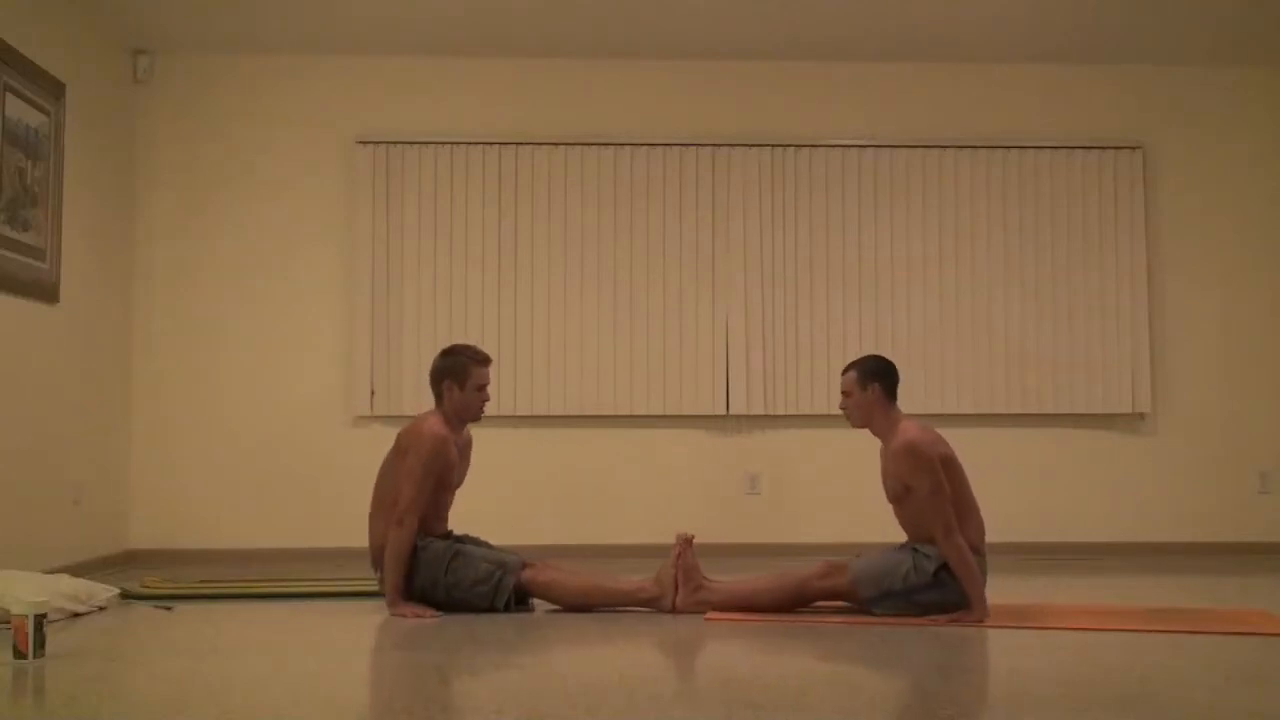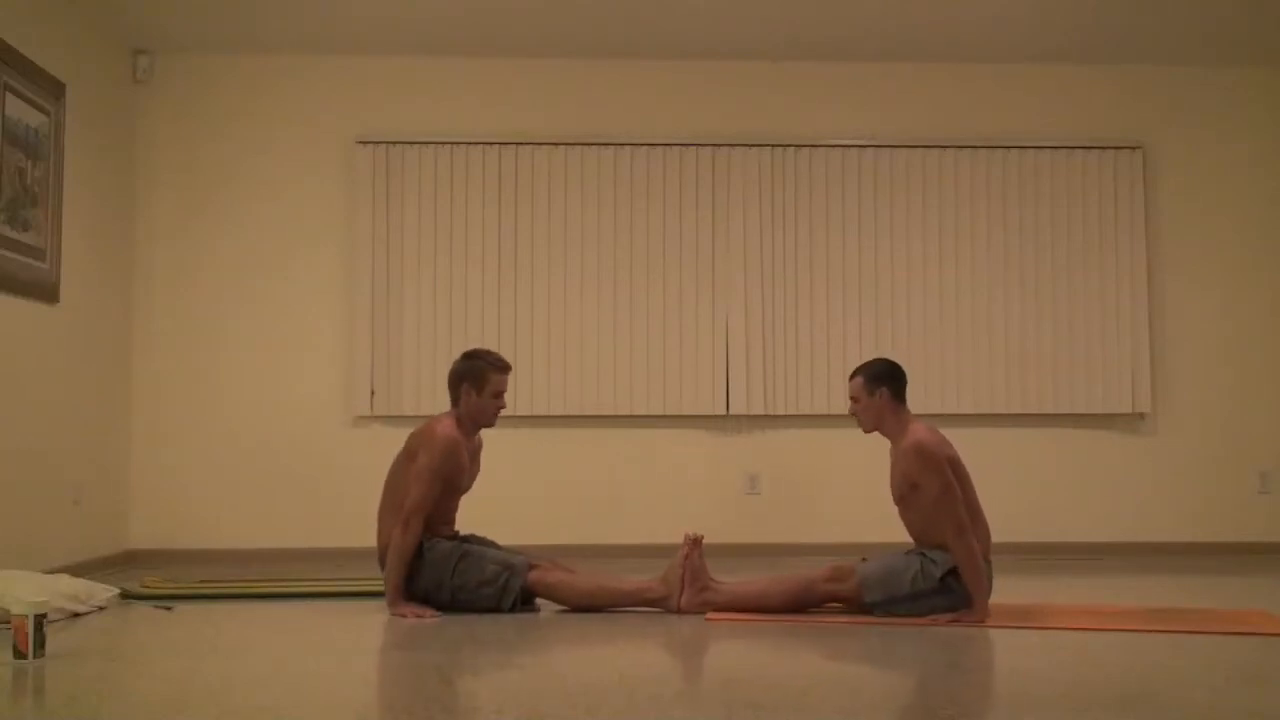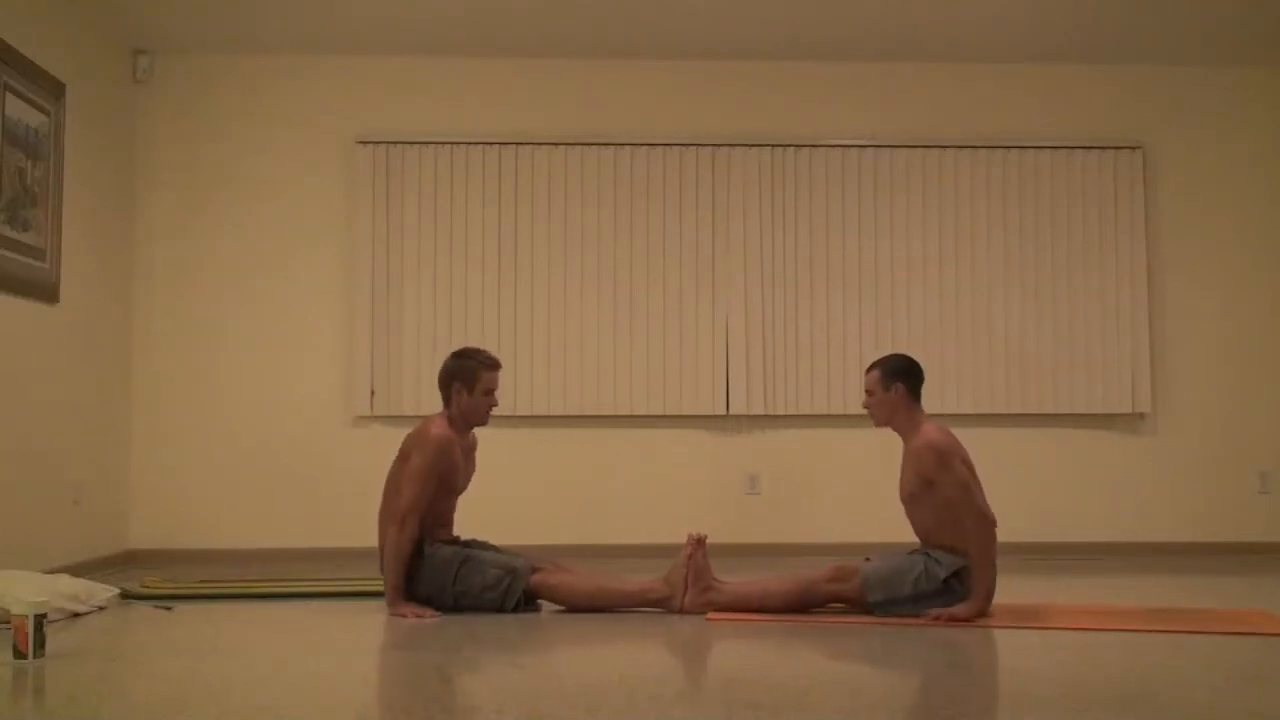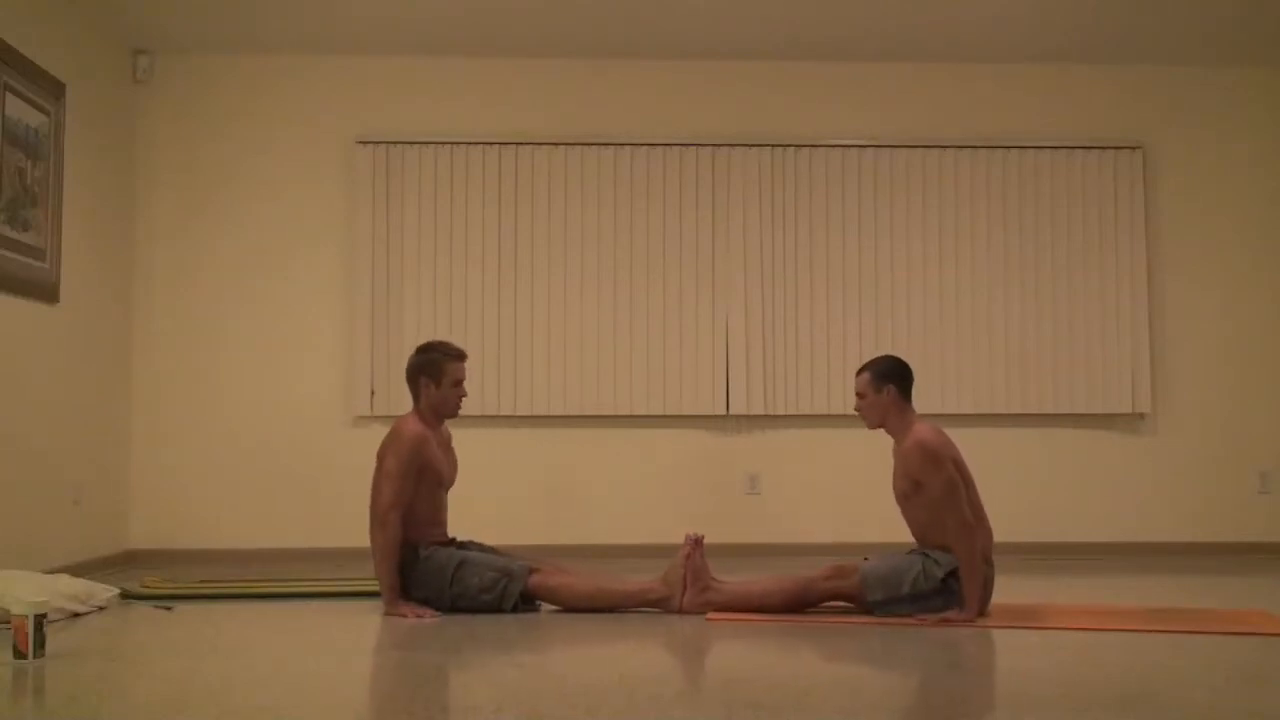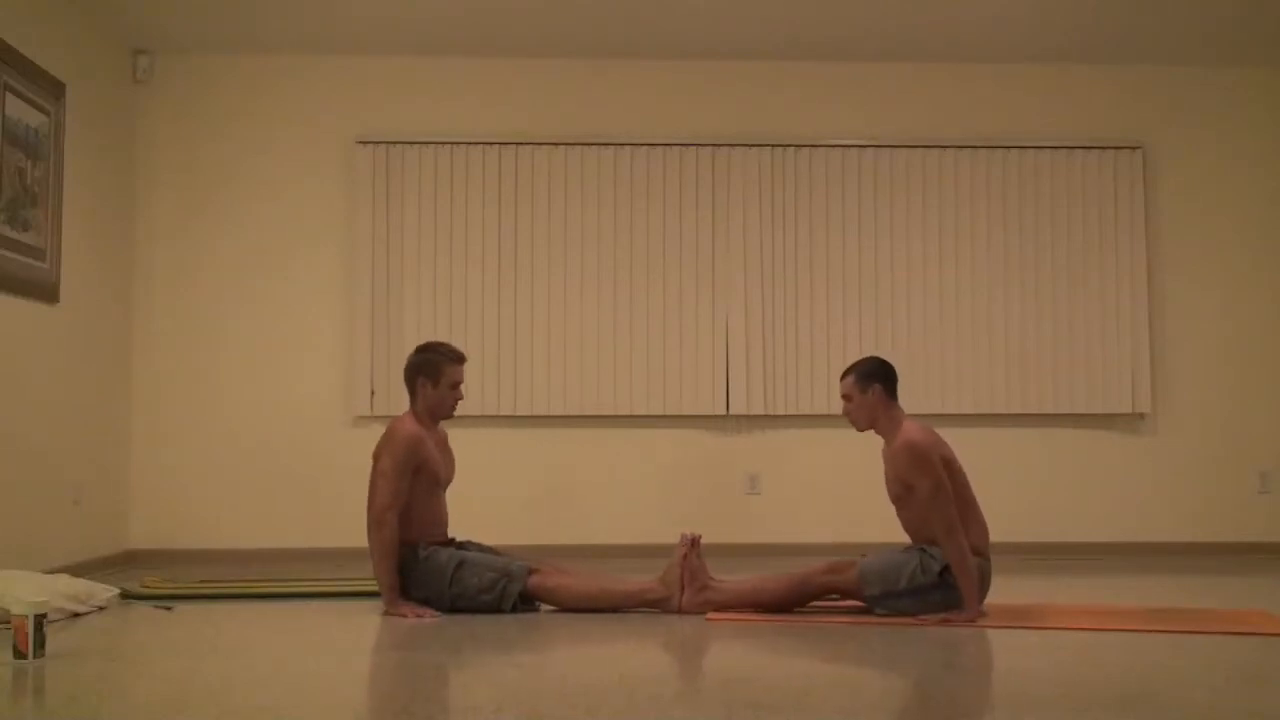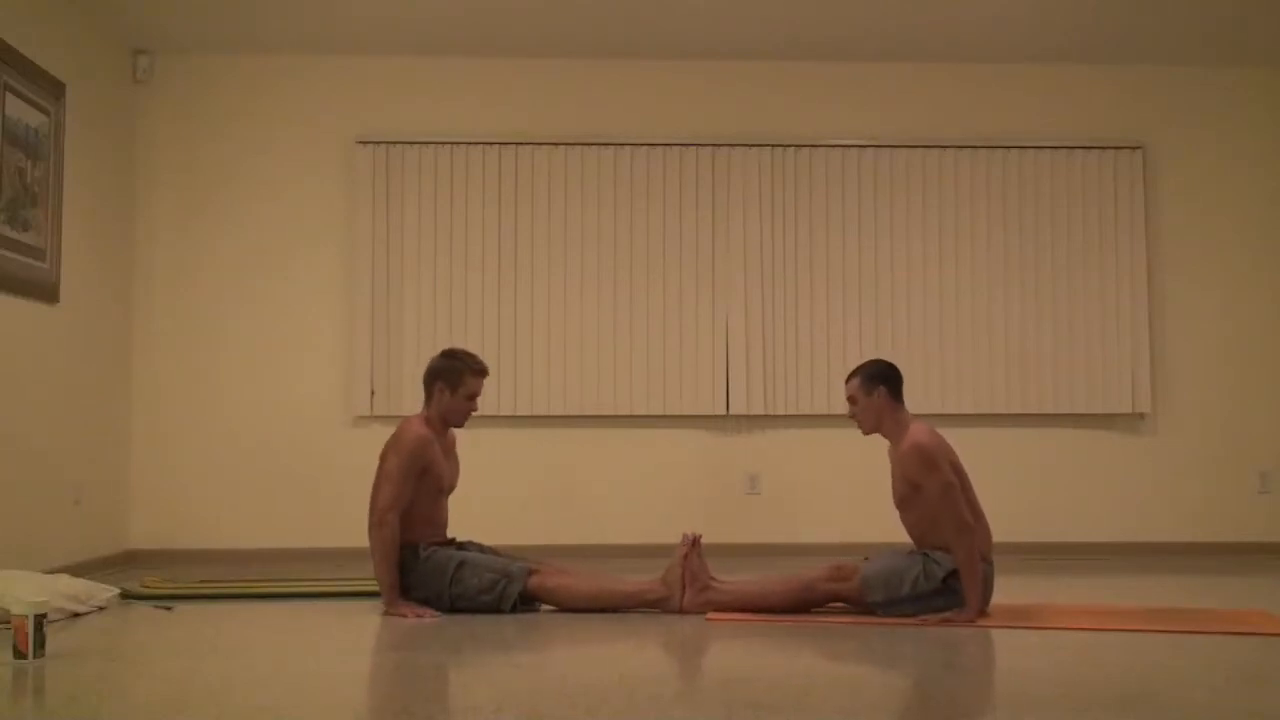
dt=0.4s
person 1, frame 1
left shoulder: (908, 446)
right shoulder: (893, 445)
left elbow: (947, 531)
left wrist: (977, 606)
left hip: (946, 572)
right hip: (933, 562)
left knee: (826, 579)
right knee: (828, 575)
left ankle: (704, 596)
right ankle: (709, 592)
person 1, frame 2
left shoulder: (917, 446)
right shoulder: (904, 444)
left elbow: (958, 530)
left wrist: (978, 606)
left hip: (952, 576)
right hip: (938, 566)
left knee: (833, 581)
right knee: (834, 577)
left ankle: (711, 596)
right ankle: (716, 591)
person 1, frame 3
left shoulder: (929, 446)
right shoulder: (918, 443)
left elbow: (983, 521)
left wrist: (976, 600)
left hip: (955, 576)
right hip: (942, 566)
left knee: (835, 581)
right knee: (838, 576)
left ankle: (712, 596)
right ankle: (717, 592)
person 1, frame 4
left shoulder: (920, 445)
right shoulder: (907, 444)
left elbow: (963, 525)
left wrist: (970, 607)
left hip: (953, 576)
right hip: (940, 566)
left knee: (834, 580)
right knee: (836, 576)
left ankle: (711, 596)
right ankle: (717, 591)
person 1, frame 5
left shoulder: (910, 445)
right shoulder: (896, 444)
left elbow: (949, 528)
left wrist: (970, 606)
left hip: (951, 572)
right hip: (939, 564)
left knee: (832, 575)
right knee: (834, 574)
left ankle: (709, 595)
right ankle: (715, 591)
person 1, frame 6
left shoulder: (917, 447)
right shoulder: (901, 446)
left elbow: (962, 527)
left wrist: (971, 607)
left hip: (952, 576)
right hip: (939, 566)
left knee: (835, 580)
right knee: (836, 576)
left ankle: (711, 596)
right ankle: (717, 591)
person 2, frame 1
left shoulder: (462, 438)
right shoulder: (433, 436)
right elbow: (405, 519)
right wrist: (395, 598)
left hip: (434, 548)
right hip: (413, 560)
left knee: (536, 567)
right knee: (527, 574)
left ankle: (651, 590)
right ankle: (653, 592)
person 2, frame 2
left shoulder: (472, 441)
right shoulder: (444, 438)
right elbow: (409, 520)
right wrist: (395, 598)
left hip: (439, 549)
right hip: (417, 561)
left knee: (545, 567)
right knee: (534, 575)
left ankle: (656, 591)
right ankle: (659, 592)
person 2, frame 3
left shoulder: (467, 441)
right shoulder: (436, 439)
right elbow: (404, 520)
right wrist: (395, 598)
left hip: (439, 553)
right hip: (419, 565)
left knee: (546, 568)
right knee: (536, 578)
left ankle: (660, 591)
right ankle: (663, 593)
person 2, frame 4
left shoulder: (440, 435)
right shoulder: (411, 436)
right elbow: (385, 518)
right wrist: (393, 599)
left hip: (439, 553)
right hip: (416, 566)
left knee: (542, 569)
right knee: (533, 579)
left ankle: (658, 591)
right ankle: (660, 593)
person 2, frame 5
left shoulder: (436, 435)
right shoulder: (406, 436)
right elbow: (381, 518)
right wrist: (392, 598)
left hip: (440, 553)
right hip: (416, 565)
left knee: (541, 570)
right knee: (532, 579)
left ankle: (656, 591)
right ankle: (659, 593)
person 2, frame 6
left shoulder: (445, 439)
right shoulder: (415, 438)
right elbow: (382, 518)
right wrist: (392, 598)
left hip: (439, 554)
right hip: (416, 564)
left knee: (541, 570)
right knee: (532, 579)
left ankle: (657, 590)
right ankle: (659, 593)
